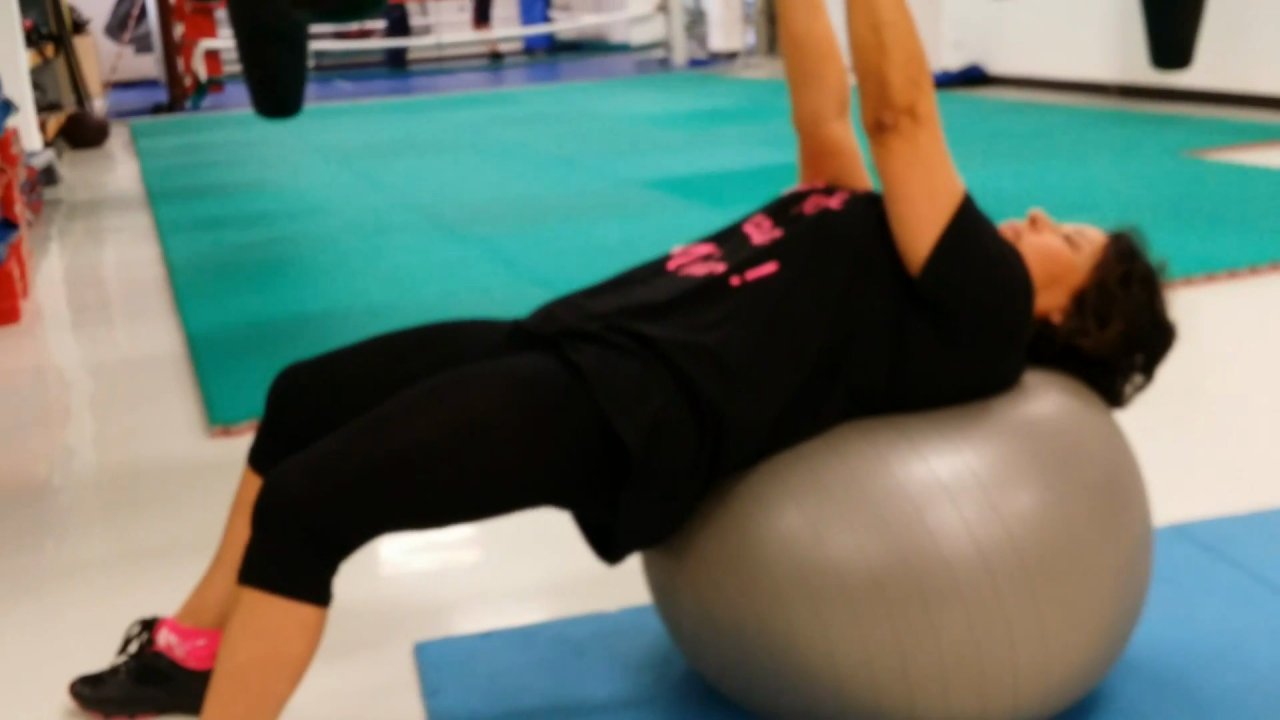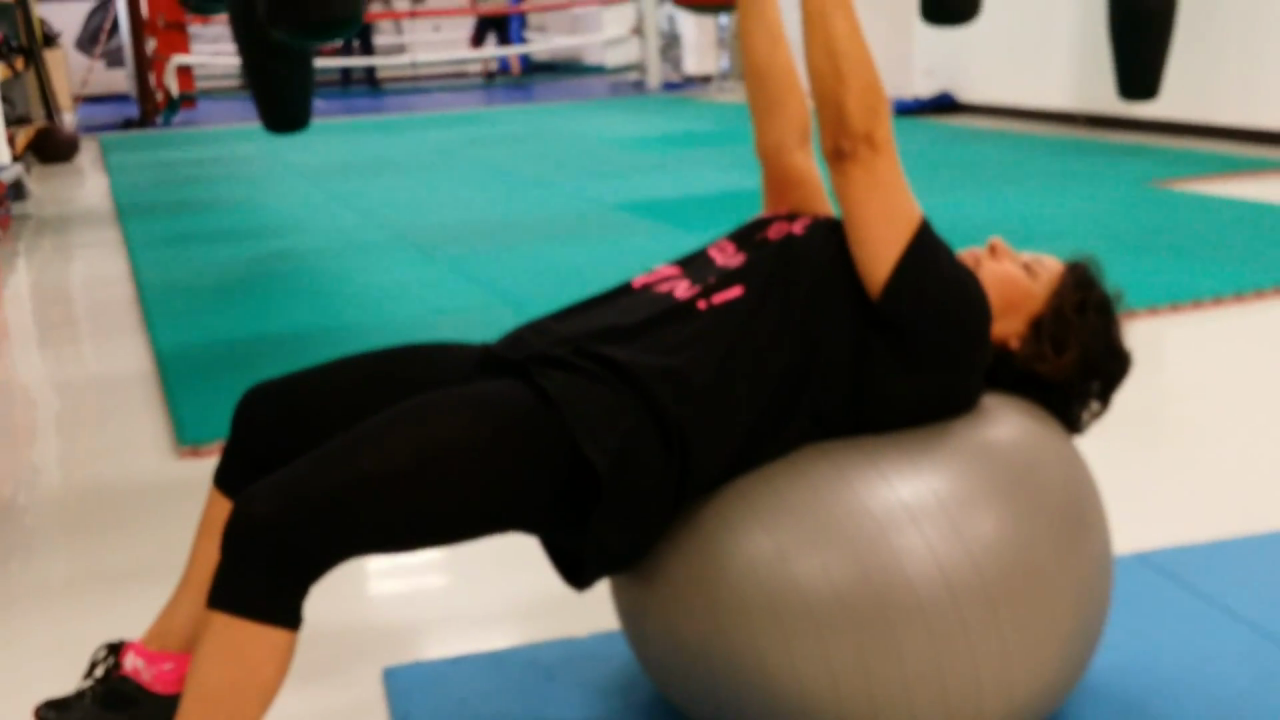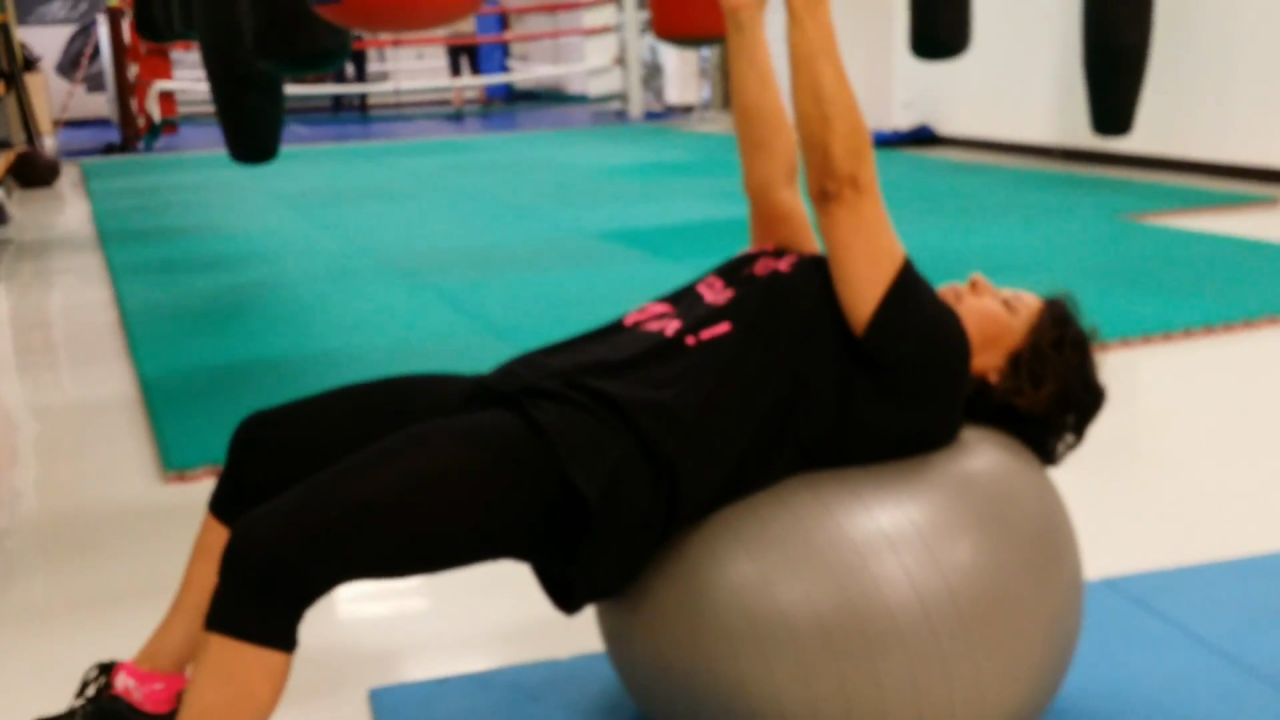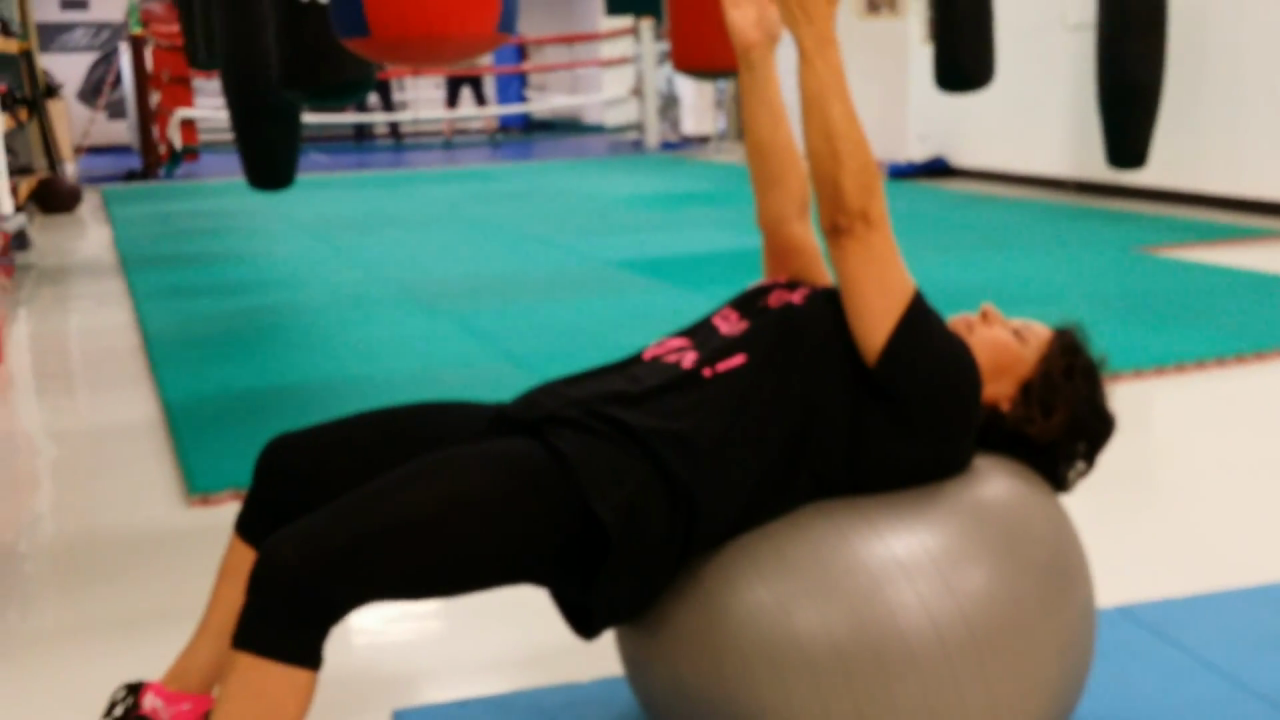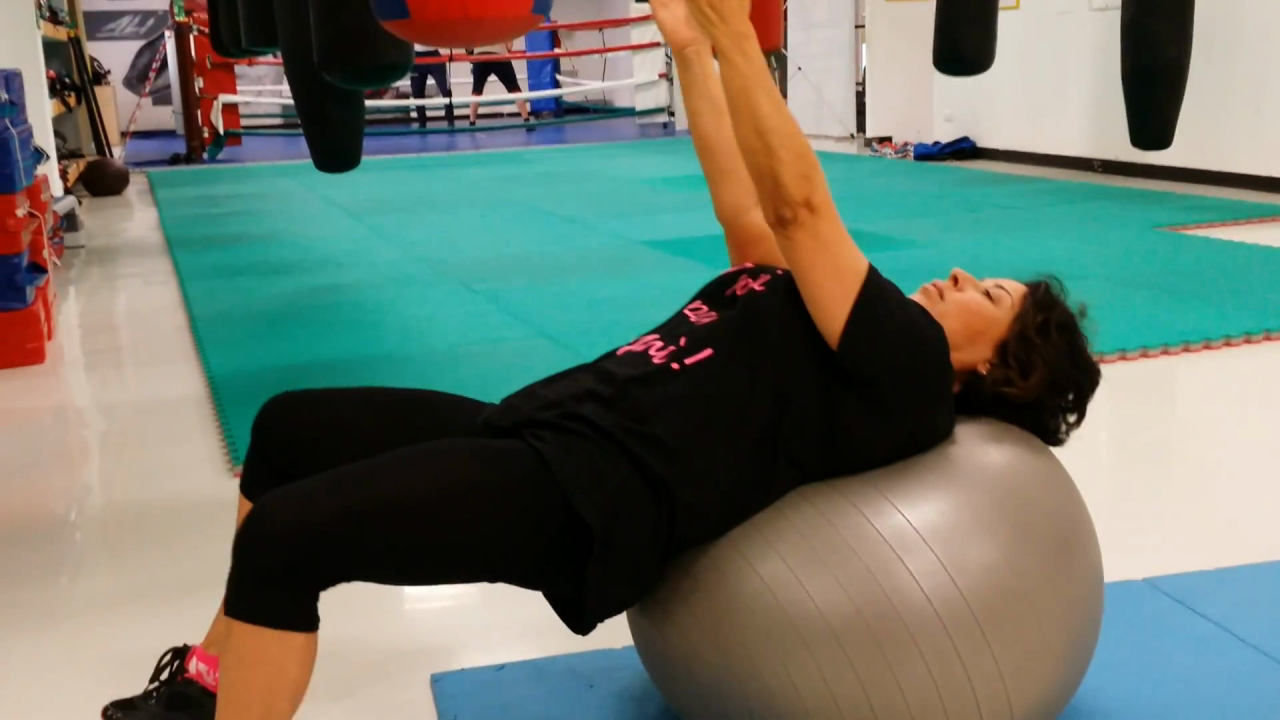
dt=1s
person 1, frame 1
left shoulder: (984, 311)
right shoulder: (898, 250)
left elbow: (899, 113)
right elbow: (826, 109)
left hip: (636, 406)
right hip: (580, 342)
left knee: (305, 505)
right knee: (301, 400)
person 1, frame 2
left shoulder: (940, 333)
right shoulder: (862, 279)
left elbow: (857, 139)
right elbow: (787, 140)
left hip: (602, 433)
right hip: (550, 370)
left knee: (279, 526)
right knee: (267, 418)
person 1, frame 3
left shoulder: (923, 368)
right shoulder: (853, 321)
left elbow: (842, 184)
right elbow: (775, 183)
left hip: (593, 465)
right hip: (543, 404)
left knee: (276, 553)
right knee: (263, 446)
person 1, frame 4
left shoulder: (936, 399)
right shoulder: (853, 344)
left elbow: (855, 222)
right elbow: (786, 218)
left hip: (611, 492)
right hip: (562, 432)
left knee: (302, 569)
right knee: (291, 468)
person 1, frame 5
left shoulder: (909, 369)
right shoulder: (832, 326)
left elbow: (799, 210)
right elbow: (745, 207)
left hip: (592, 497)
right hip: (549, 435)
left knee: (282, 539)
right knee: (289, 429)
